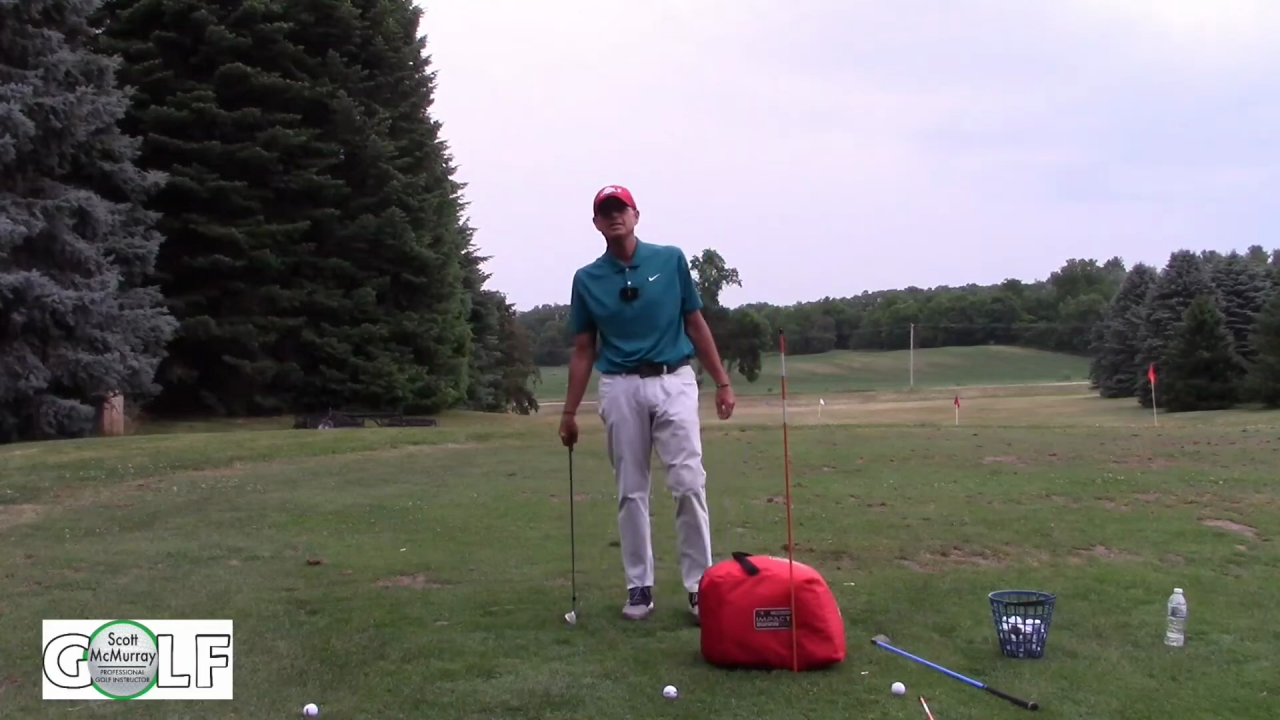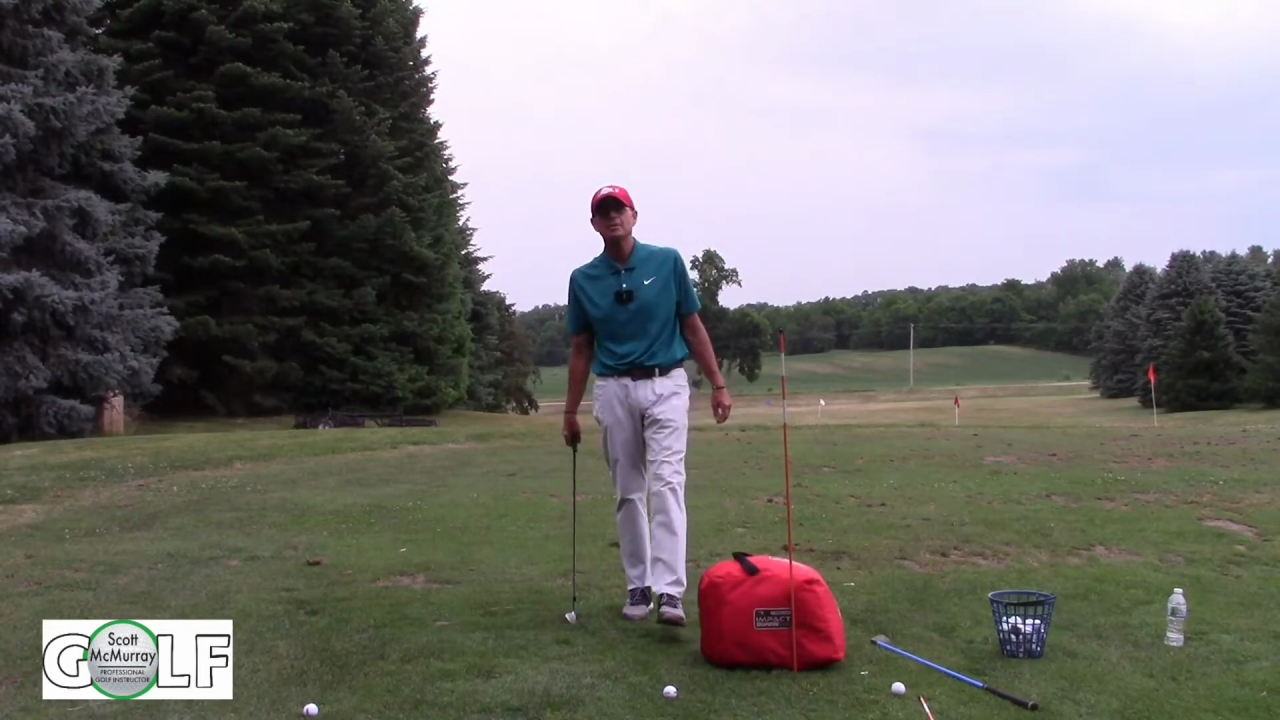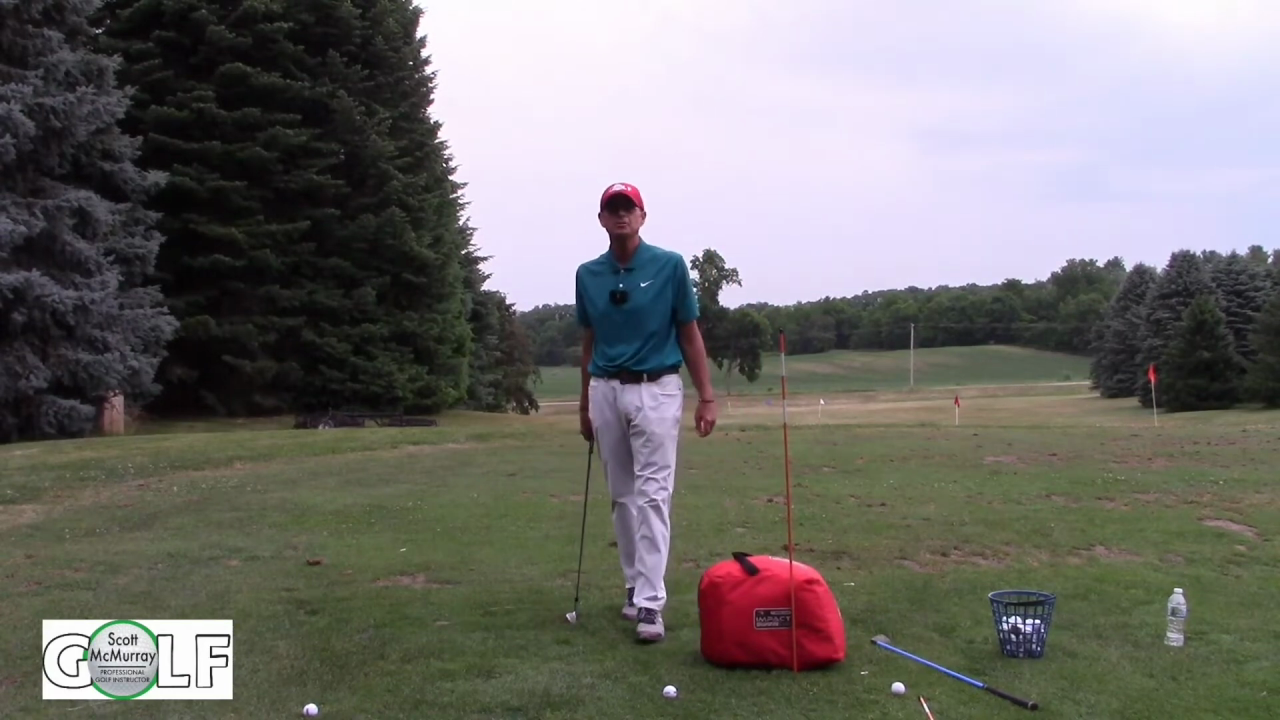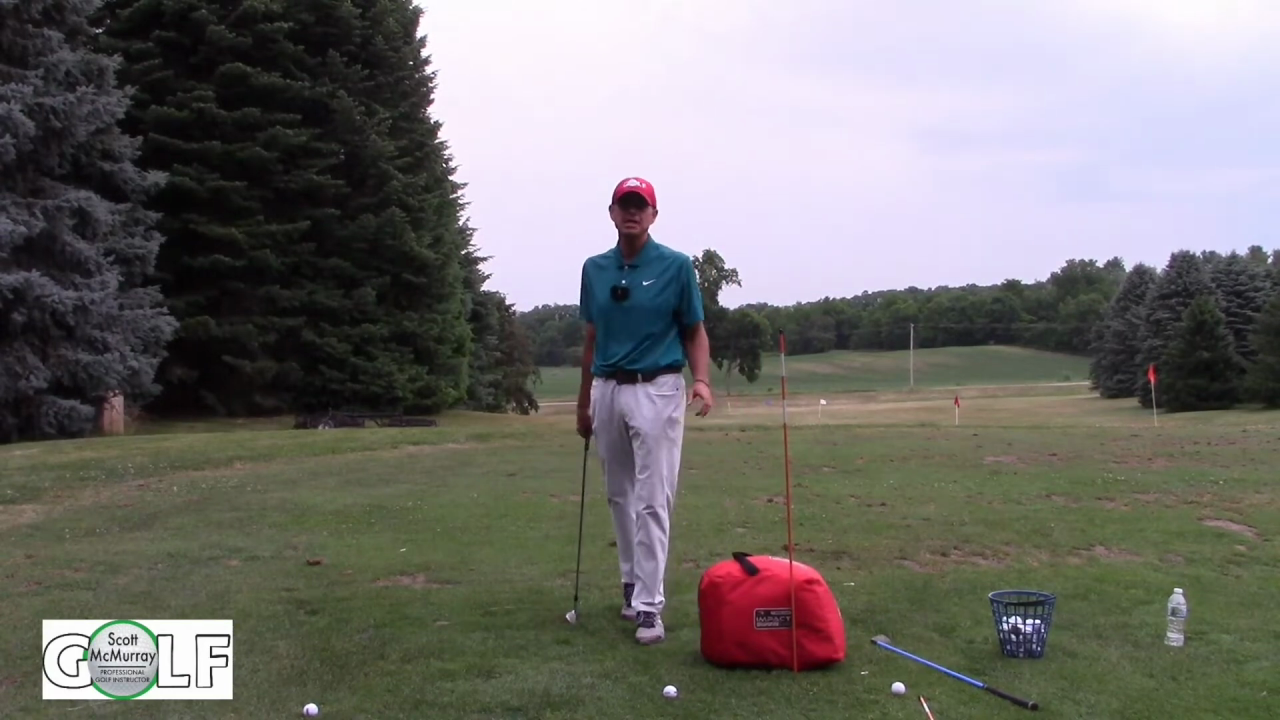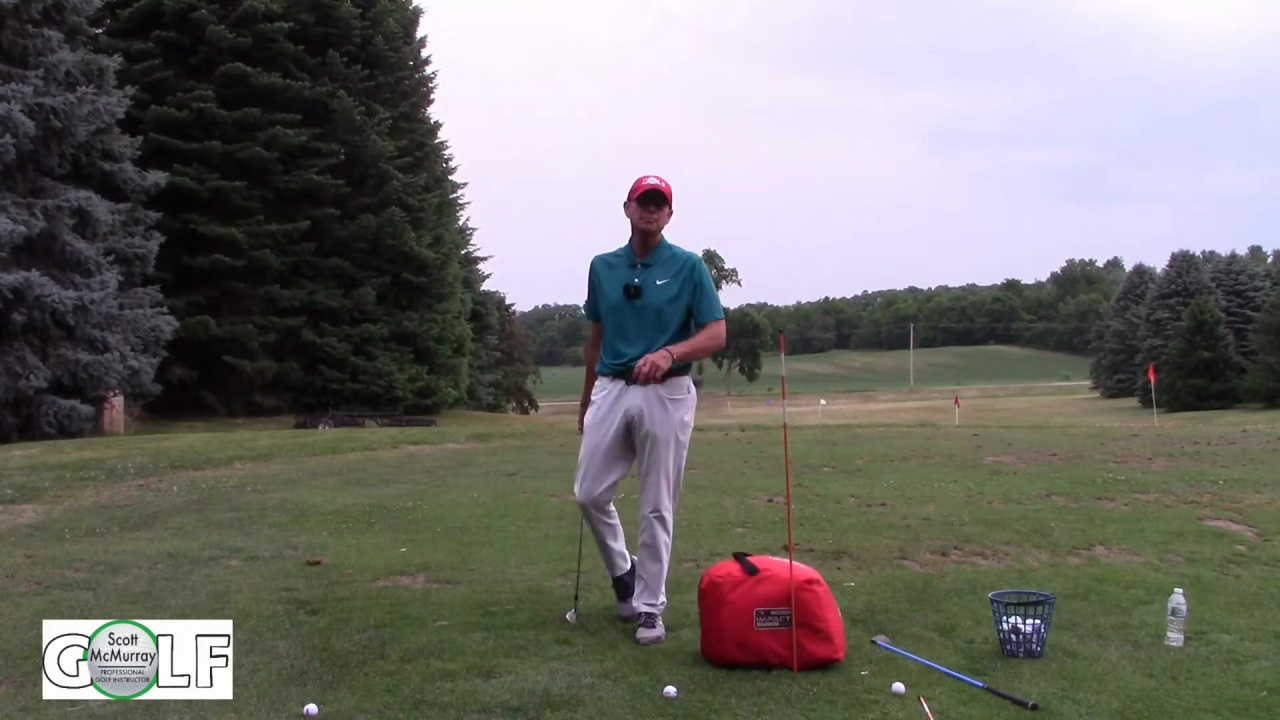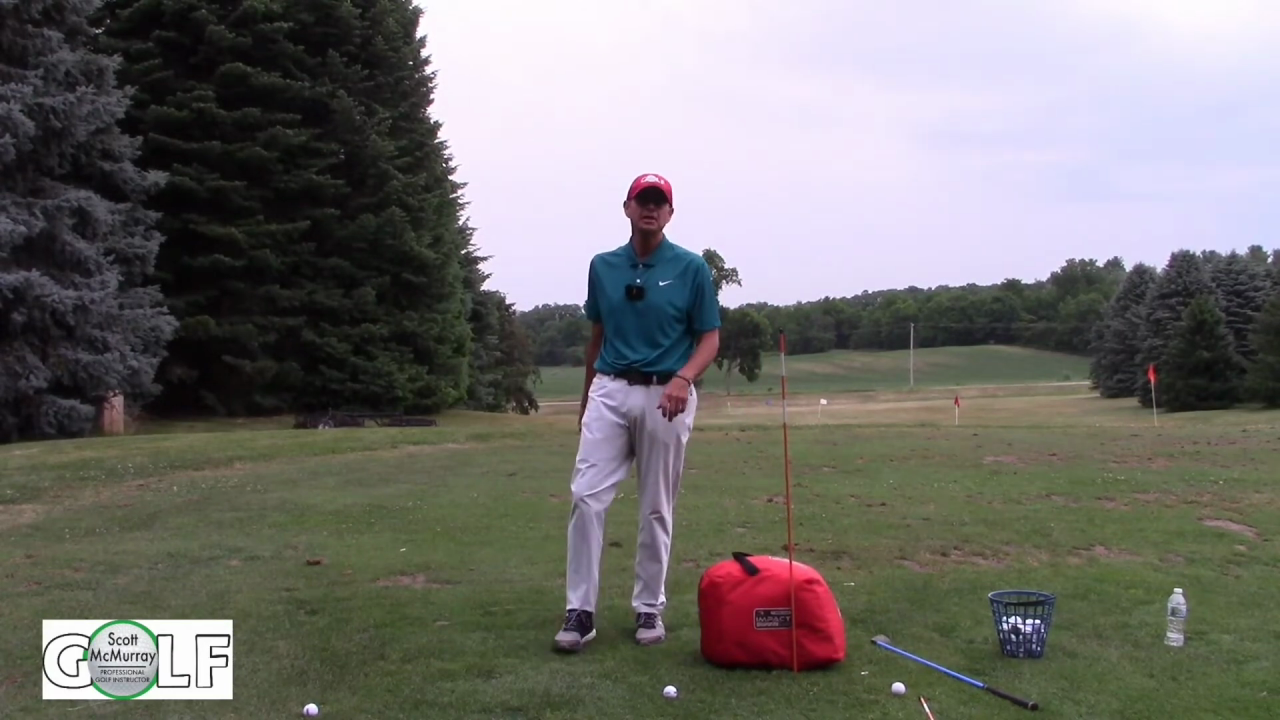
dt=0.3s
person 1, frame 1
left shoulder: (671, 260)
right shoulder: (587, 279)
left elbow: (696, 325)
right elbow: (583, 349)
left wrist: (722, 381)
right wrist: (569, 411)
left hip: (674, 381)
right hip: (620, 388)
left knee: (688, 482)
right knee: (632, 491)
left ankle: (699, 586)
right ankle: (640, 587)
person 1, frame 2
left shoulder: (668, 262)
right shoulder: (582, 278)
left elbow: (692, 327)
right elbow: (581, 349)
left wrist: (718, 384)
right wrist: (570, 411)
left hip: (666, 384)
right hip: (614, 391)
left knee: (666, 484)
right knee: (628, 493)
left ankle: (670, 591)
right ankle: (639, 586)
person 1, frame 3
left shoulder: (670, 265)
right shoulder: (588, 274)
left elbow: (690, 335)
right elbow: (589, 342)
left wrist: (706, 397)
right wrist: (585, 405)
left hip: (657, 389)
right hip: (607, 391)
left knee: (652, 496)
right knee: (622, 496)
left ankle: (649, 603)
right ankle: (635, 586)
person 1, frame 4
left shoulder: (676, 265)
right shoulder: (593, 268)
left elbow: (695, 333)
left wrist: (701, 381)
right wrist: (584, 401)
left hip: (656, 391)
right hip: (608, 391)
left knee: (651, 502)
right knee: (620, 498)
left ankle: (648, 606)
right ankle: (632, 582)
person 1, frame 5
left shoulder: (689, 266)
right shoulder: (602, 267)
left elbow: (716, 334)
left wrist: (668, 353)
right wrist: (586, 399)
left hip: (668, 395)
right hip: (611, 391)
left knee: (657, 508)
right knee: (590, 492)
left ankle: (649, 607)
right ankle: (622, 571)
person 1, frame 6
left shoulder: (691, 267)
right shoulder: (602, 266)
left elbow: (710, 339)
left wrist: (683, 378)
right wrist: (586, 398)
left hip: (665, 399)
right hip: (610, 392)
left knee: (656, 509)
right knee: (587, 498)
left ankle: (649, 607)
right ankle: (581, 611)
